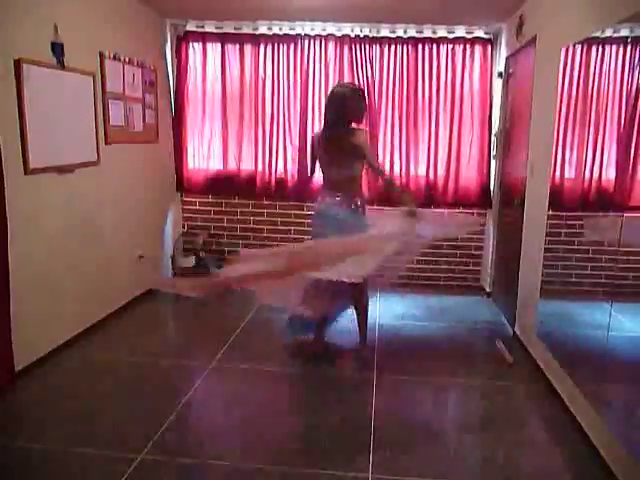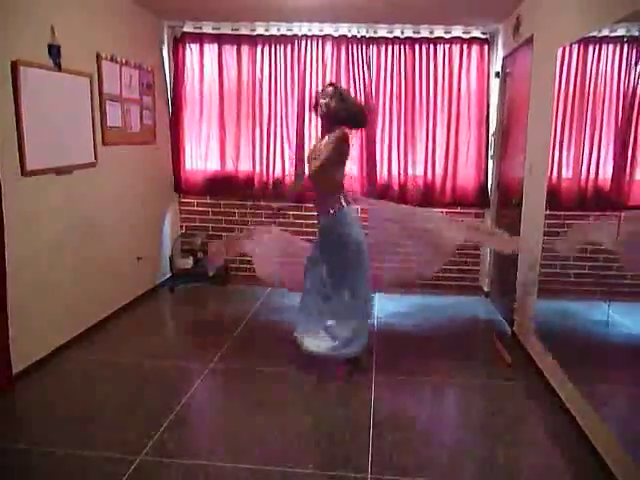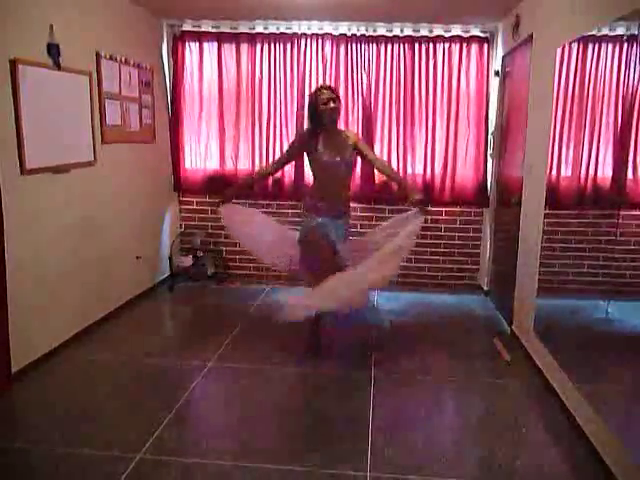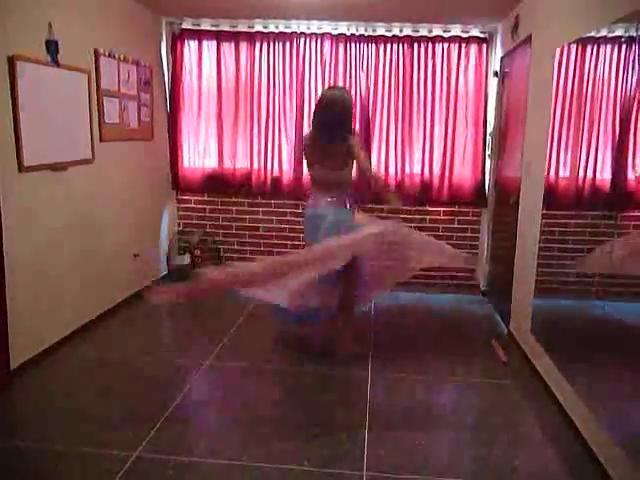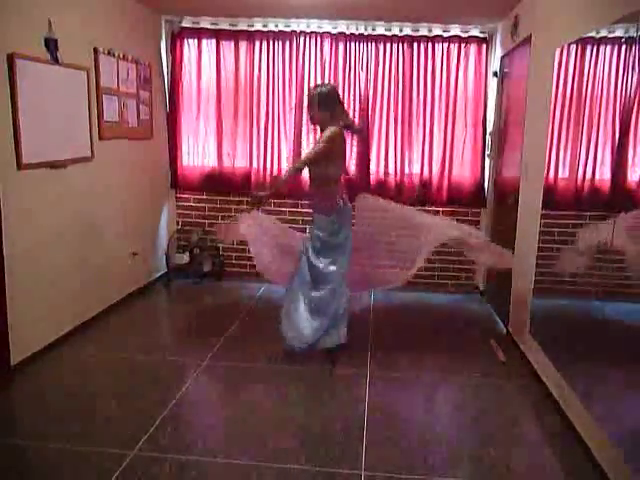
dt=0.4s
person 1, frame 1
left shoulder: (319, 138)
right shoulder: (357, 136)
left elbow: (308, 170)
right elbow: (379, 170)
right wrist: (406, 200)
left hip: (324, 208)
right hip: (349, 211)
left knee: (327, 279)
right knee: (357, 280)
left ankle: (317, 336)
right ankle: (363, 342)
person 1, frame 2
left shoulder: (339, 136)
right shoulder: (328, 136)
left elbow: (317, 171)
left hip: (335, 214)
right hip: (330, 211)
left knee: (338, 277)
right knee: (317, 272)
left ankle: (342, 340)
right ankle: (331, 332)
person 1, frame 3
left shoulder: (351, 138)
right shoulder: (308, 138)
left elbow: (378, 163)
right elbow: (277, 165)
left wrist: (409, 190)
right wrist: (237, 188)
left hip: (339, 217)
right hip: (316, 214)
left knee: (323, 276)
right knee: (323, 275)
left ankle: (314, 333)
right ankle: (314, 332)
person 1, frame 4
left shoulder: (309, 140)
right shoulder: (350, 139)
right elbow: (368, 173)
right wrist: (391, 198)
left hip: (315, 207)
right hip: (340, 210)
left knee: (320, 275)
right knee: (349, 277)
left ankle: (326, 332)
right ankle: (343, 340)
person 1, frame 5
left shoulder: (332, 134)
right shoulder: (334, 133)
left elbow: (303, 163)
left wrist: (273, 190)
left hip: (332, 212)
right hip: (327, 209)
left knee: (325, 277)
right knee: (315, 272)
left ankle: (326, 341)
right ankle: (327, 337)
